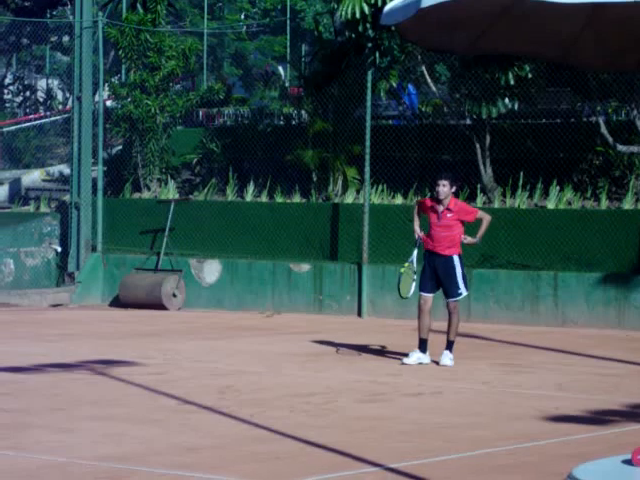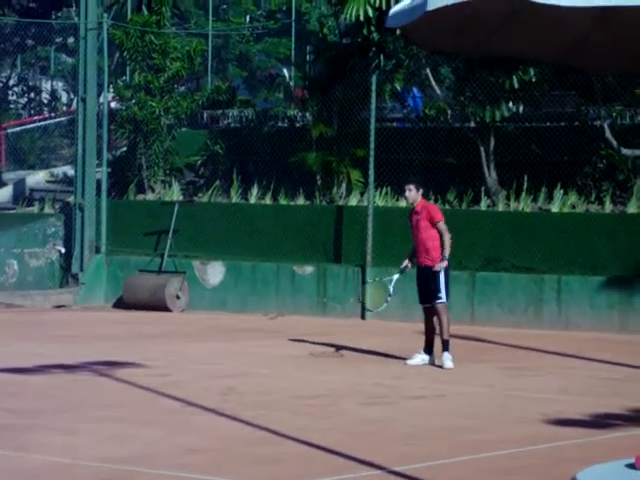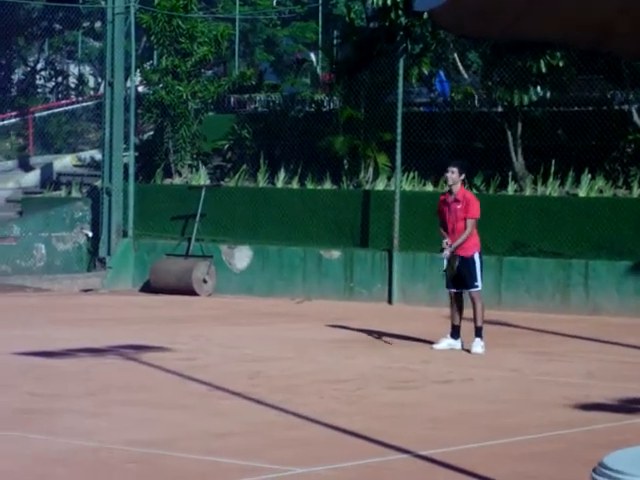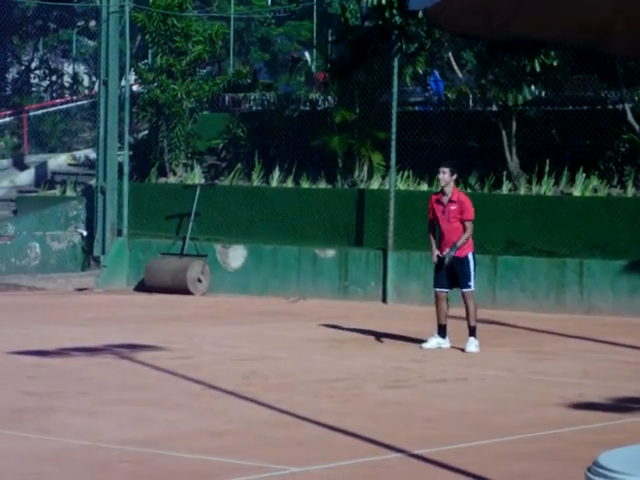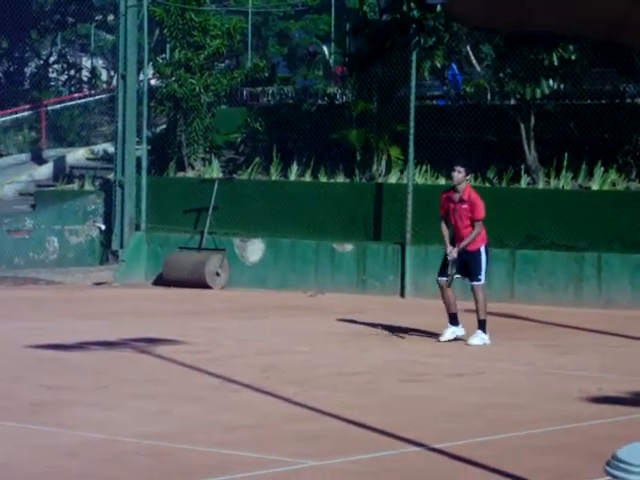
dt=1s
person 1, frame 1
left shoulder: (460, 208)
right shoulder: (427, 203)
left elbow: (486, 217)
right elbow: (416, 205)
left wrist: (476, 239)
right wrist: (416, 227)
left hip: (450, 259)
right hip: (431, 258)
left knee: (452, 306)
right knee: (424, 303)
left ankle: (448, 351)
right ankle: (422, 352)
person 1, frame 2
left shoulder: (430, 209)
right shoulder: (413, 213)
left elbow: (446, 234)
left wrist: (444, 258)
right wrist: (410, 259)
left hip: (436, 266)
right hip: (422, 266)
left knee: (440, 306)
right knee: (427, 309)
left ankle: (446, 352)
right ankle: (427, 353)
person 1, frame 3
left shoulder: (470, 199)
right shoulder: (443, 199)
left elbow: (469, 229)
left wrist: (452, 247)
right wrist: (446, 239)
left hip: (469, 252)
right hip: (452, 253)
left knee: (474, 294)
right knee: (454, 295)
left ankle: (478, 339)
right ankle: (454, 338)
person 1, frame 4
left shoulder: (463, 200)
right shoulder: (434, 199)
left elbow: (469, 231)
left wrist: (454, 248)
right wrist: (434, 247)
left hip: (462, 253)
right hip: (442, 254)
left knee: (467, 294)
right knee: (440, 294)
left ankle: (473, 338)
right ankle: (441, 336)
person 1, frame 5
left shoulder: (474, 199)
right shoulder: (446, 196)
left elbow: (478, 229)
left wrist: (458, 248)
right wrist: (448, 245)
left hip: (475, 246)
right hip: (455, 246)
left knee: (477, 286)
right knee: (443, 281)
left ankle: (482, 332)
right ankle: (454, 325)
